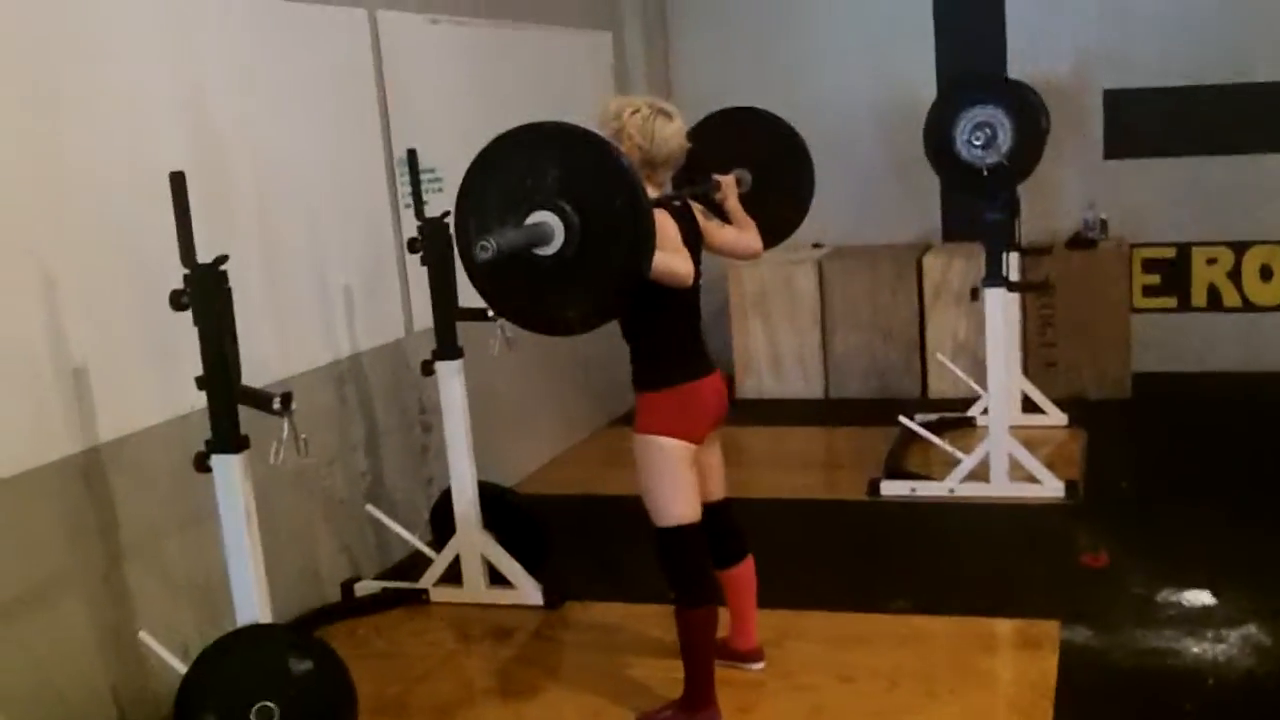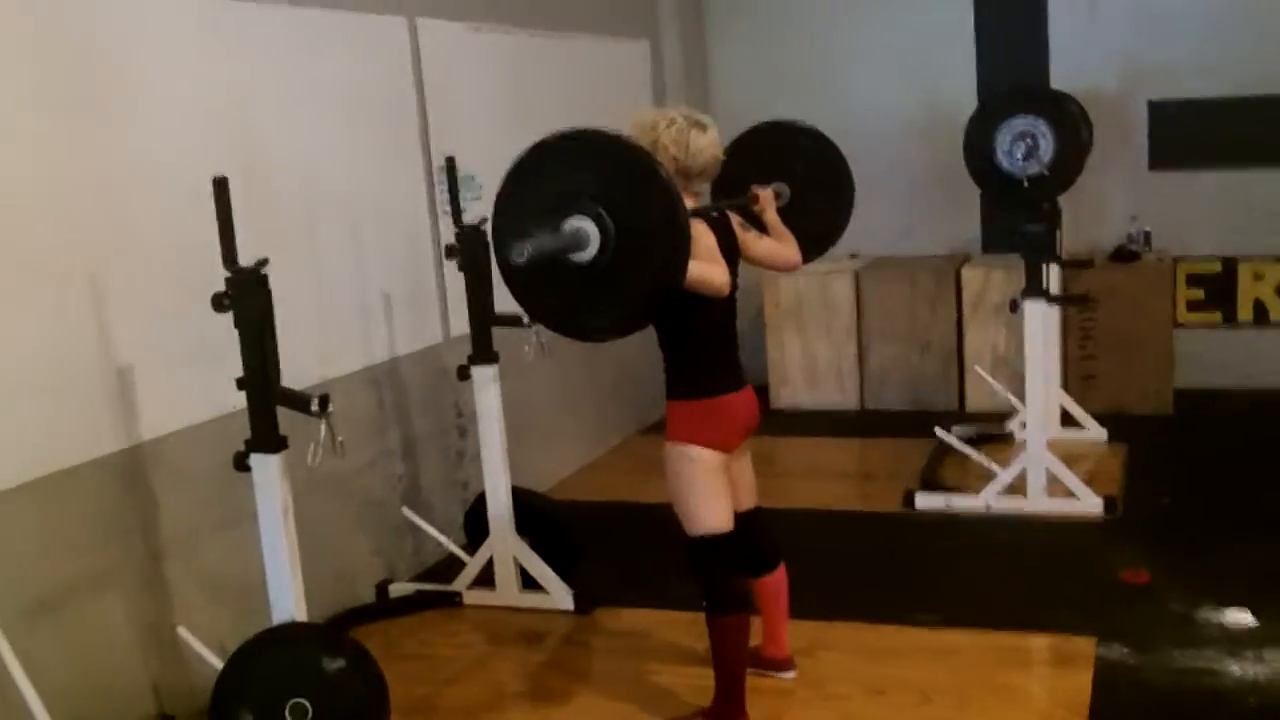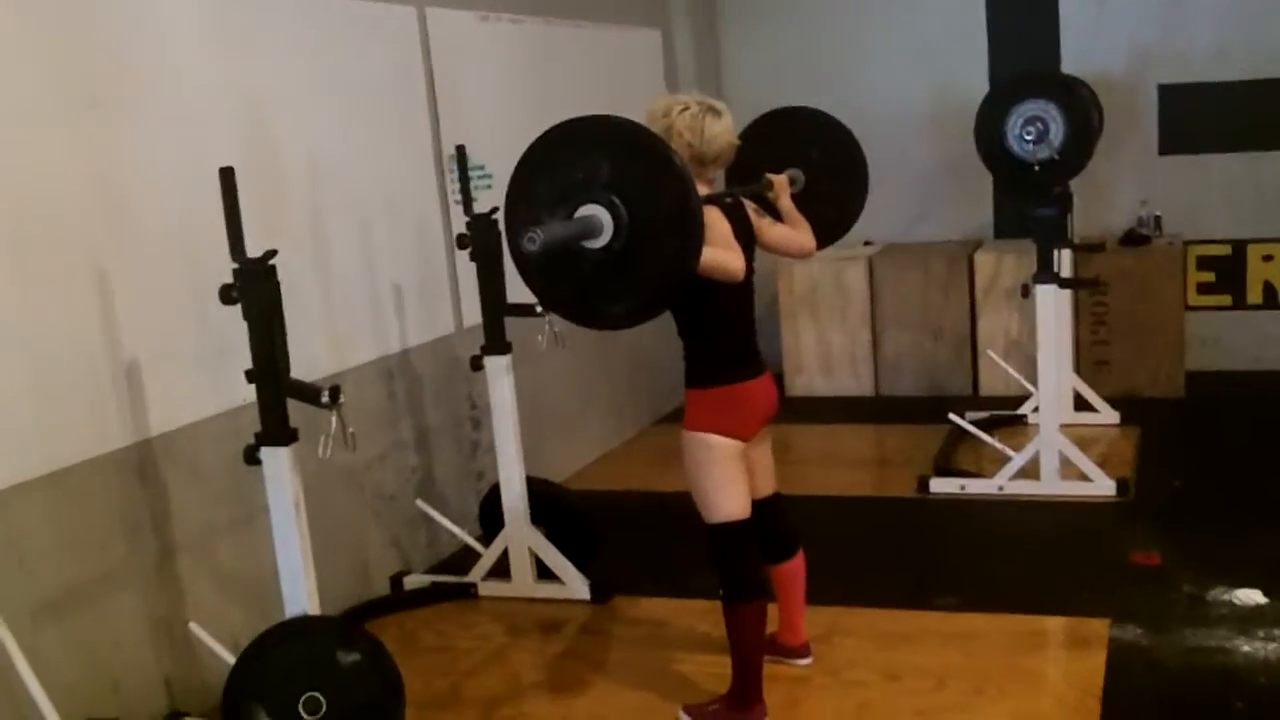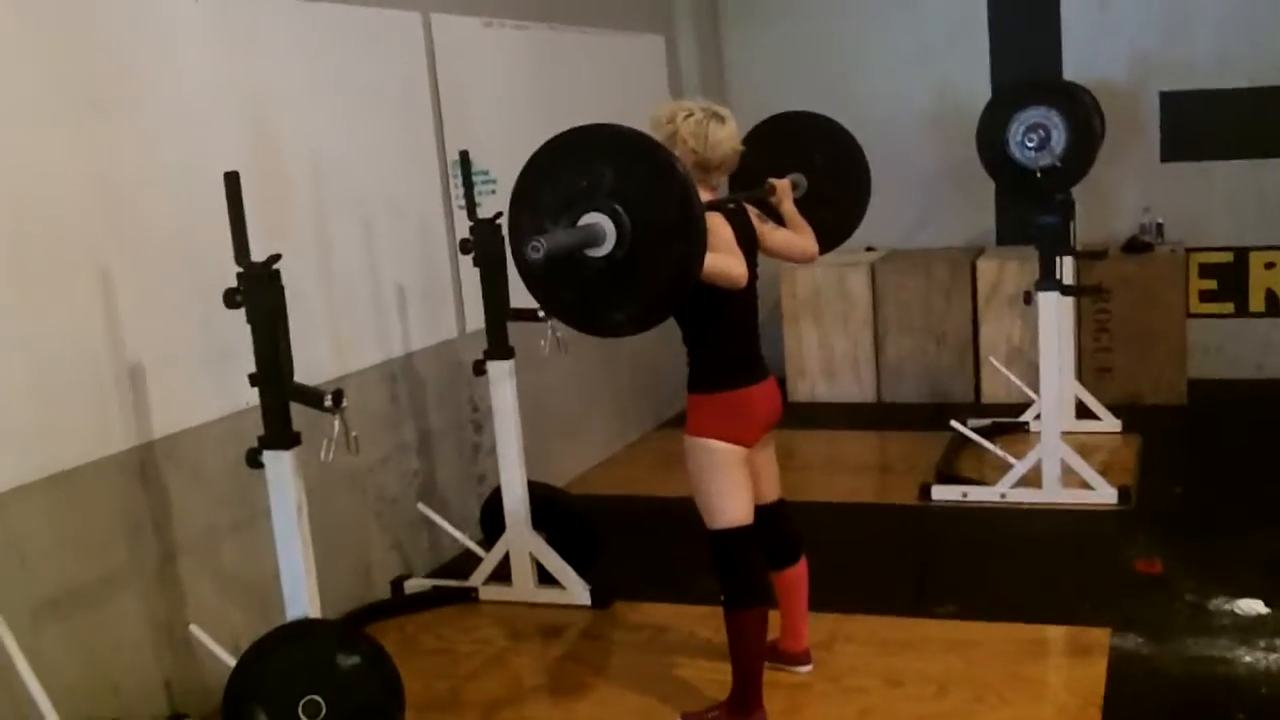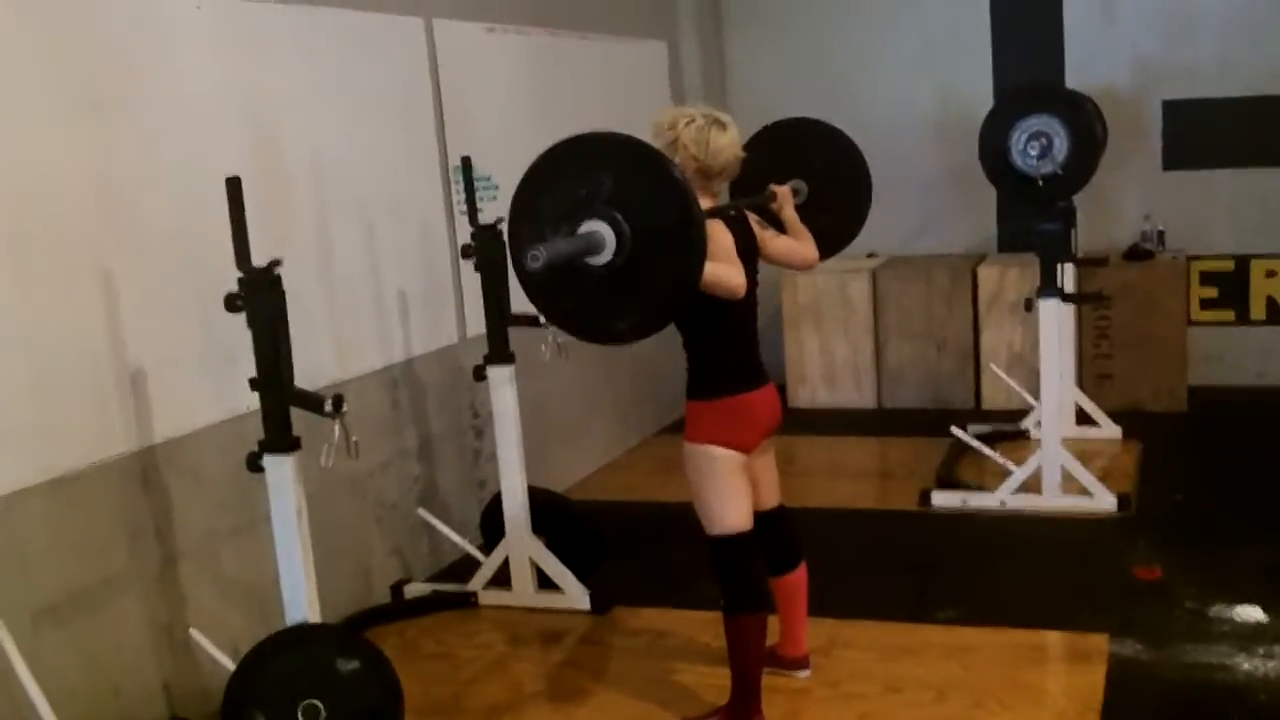
dt=0.2s
person 1, frame 1
right shoulder: (684, 209)
left elbow: (679, 270)
right elbow: (751, 244)
right wrist: (730, 198)
left hip: (669, 400)
right hip: (703, 386)
left knee: (681, 548)
right knee: (717, 522)
right ankle: (744, 641)
person 1, frame 2
left shoulder: (679, 229)
right shoulder: (721, 222)
left elbow: (715, 280)
right elbow: (789, 256)
right wrist: (769, 212)
left hip: (700, 410)
right hip: (734, 397)
left knee: (714, 557)
right knee: (748, 532)
right ankle: (776, 650)
person 1, frame 3
left shoulder: (695, 215)
right shoulder: (736, 207)
left elbow: (730, 266)
right elbow: (804, 242)
right wrist: (782, 196)
left hip: (718, 398)
right hip: (753, 384)
left knee: (732, 545)
right knee: (768, 517)
right ankle: (792, 637)
person 1, frame 4
left shoulder: (700, 221)
right shoulder: (740, 213)
left elbow: (733, 273)
right elbow: (807, 247)
right wrist: (785, 200)
left hip: (721, 404)
right hip: (758, 390)
left knee: (735, 552)
right knee: (773, 523)
right ankle: (793, 644)
person 1, frame 5
left shoulder: (700, 228)
right shoulder: (740, 220)
left elbow: (731, 283)
right elbow: (807, 255)
right wrist: (787, 208)
left hip: (721, 410)
right hip: (757, 396)
left knee: (735, 556)
right knee: (773, 529)
right ankle: (792, 649)
